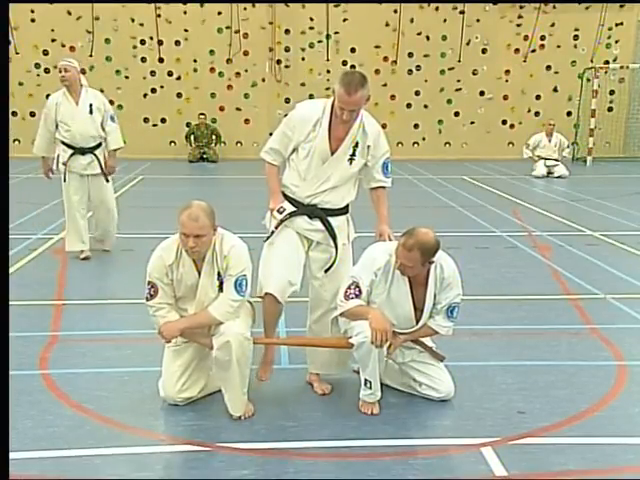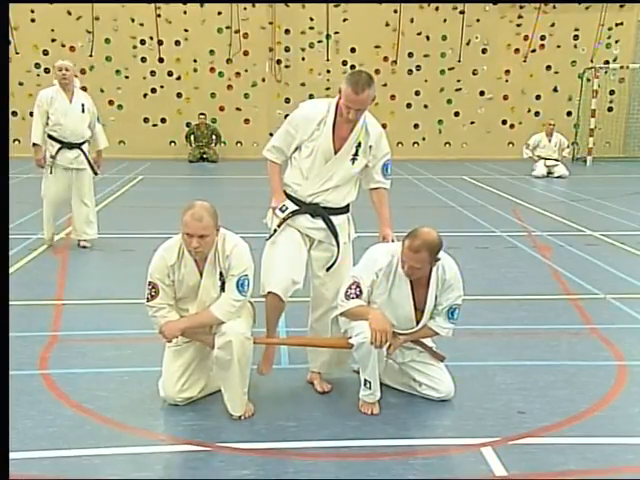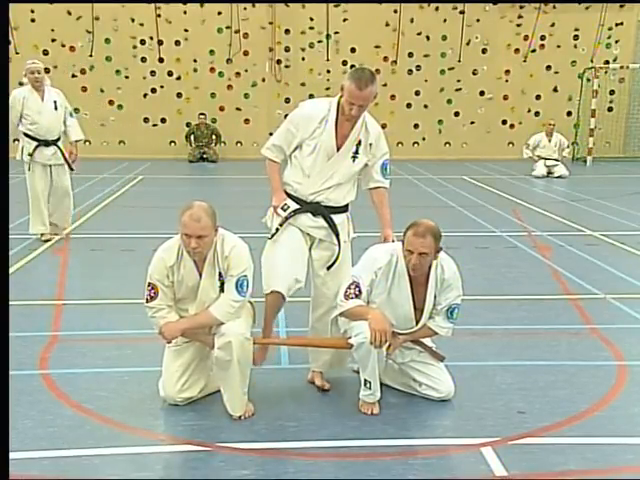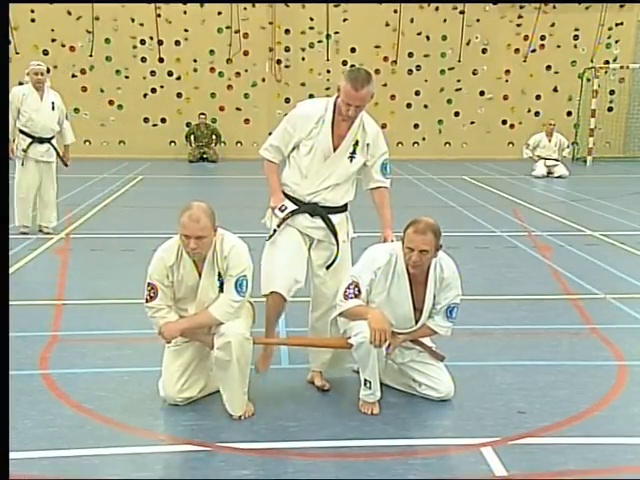
dt=0.7s
person 1, frame 1
left shoulder: (372, 133)
right shoulder: (304, 114)
left elbow: (377, 180)
right elbow: (272, 154)
left wrist: (382, 223)
right wrist: (275, 197)
left hip: (333, 222)
right hip: (291, 213)
left knee: (329, 298)
right knee: (275, 283)
left ankle: (317, 370)
right ankle: (268, 349)
person 1, frame 2
left shoulder: (374, 134)
right shoulder: (308, 113)
left elbow: (377, 182)
right elbow: (274, 153)
left wrist: (385, 226)
right wrist: (277, 195)
left hip: (335, 220)
right hip: (292, 211)
left knee: (330, 297)
right knee: (278, 283)
left ankle: (318, 368)
right ankle: (269, 341)
person 1, frame 3
left shoulder: (373, 134)
right shoulder: (309, 112)
left elbow: (377, 182)
right elbow: (273, 151)
left wrist: (386, 227)
right wrist: (278, 194)
left hip: (335, 219)
right hip: (293, 211)
left knee: (331, 296)
right knee: (280, 284)
left ankle: (319, 367)
right ankle: (266, 335)
person 1, frame 4
left shoulder: (371, 133)
right shoulder: (306, 113)
left elbow: (378, 182)
right elbow: (271, 152)
left wrist: (387, 228)
right wrist: (276, 194)
left hip: (333, 220)
right hip: (292, 212)
left knee: (330, 296)
right knee: (279, 283)
left ankle: (318, 367)
right ankle: (268, 340)
person 2, frame 1
left shoulder: (234, 249)
right shoulder: (163, 255)
left elbow: (230, 305)
right elbow: (159, 309)
left wrist: (181, 324)
right wrist: (206, 342)
left hip: (227, 314)
right hip: (185, 327)
left knee: (233, 337)
right knee: (174, 395)
left ankle: (238, 399)
right ankle: (219, 369)
person 2, frame 2
left shoulder: (236, 249)
right shoulder: (165, 255)
left elbow: (231, 305)
right elbow: (159, 309)
left wrist: (182, 324)
right wrist: (208, 339)
left hip: (228, 315)
right hip: (186, 329)
left knee: (235, 336)
right knee: (173, 394)
left ankle: (238, 399)
right ankle: (219, 368)
person 2, frame 3
left shoulder: (235, 249)
right shoulder: (165, 256)
left elbow: (232, 305)
right elbow: (158, 310)
left wrist: (182, 325)
right wrist: (207, 340)
left hip: (227, 315)
right hip: (186, 328)
left knee: (234, 337)
right knee: (174, 394)
left ankle: (238, 399)
right ankle: (221, 371)
person 2, frame 4
left shoulder: (234, 249)
right shoulder: (164, 256)
left elbow: (231, 304)
right elbow: (157, 310)
left wrist: (181, 325)
right wrist: (206, 339)
left hip: (227, 314)
right hip: (185, 329)
left knee: (233, 337)
right knee: (174, 394)
left ankle: (238, 399)
right ankle: (217, 368)
person 3, frame 1
left shoulder: (447, 270)
right shoulder: (377, 255)
left elbow: (442, 321)
right elbow: (346, 304)
left wrist: (403, 338)
right wrist: (373, 313)
left hip: (412, 339)
right hip: (371, 324)
left knee: (443, 390)
right knee: (369, 335)
left ankle: (376, 370)
right ankle: (369, 394)
person 3, frame 2
left shoulder: (449, 271)
right shoulder: (379, 257)
left elbow: (442, 322)
right elbow: (346, 304)
left wrist: (403, 338)
right wrist: (373, 313)
left hip: (412, 340)
right hip: (370, 324)
left knee: (443, 390)
right knee: (368, 335)
left ankle: (378, 369)
right ankle: (369, 394)
person 3, frame 3
left shoulder: (448, 271)
right shoulder: (378, 257)
left elbow: (442, 322)
right elbow: (345, 304)
left wrist: (403, 338)
right wrist: (373, 314)
left hip: (411, 340)
right hip: (372, 325)
left knee: (443, 391)
right knee: (368, 336)
left ankle: (378, 369)
right ankle: (369, 394)
person 3, frame 4
left shoulder: (447, 270)
right shoulder: (377, 257)
left elbow: (441, 321)
right elbow: (345, 304)
left wrist: (402, 337)
right wrist: (373, 313)
left hip: (411, 340)
right hip: (370, 324)
left knee: (443, 390)
right knee: (367, 334)
left ankle: (381, 369)
right ankle: (369, 394)
person 4, frame 1
left shoulder: (96, 97)
right shoulder: (54, 101)
left elbow: (111, 126)
right elbow: (47, 131)
left wrist: (112, 156)
right wrist: (45, 159)
left hip: (96, 157)
right hip: (71, 159)
left knee: (105, 203)
right knee: (75, 205)
left ankle: (104, 239)
right ankle: (81, 245)
person 4, frame 2
left shoulder: (85, 98)
right shoulder: (46, 95)
left elbow: (95, 126)
right elbow: (38, 124)
left wrist: (99, 153)
right wrist: (38, 150)
left hip: (81, 153)
right hip: (56, 153)
left knee: (84, 196)
right knee: (52, 195)
left ankle: (84, 235)
right ankle: (49, 232)
person 4, frame 3
left shoulder: (57, 94)
right shoulder: (19, 95)
left elbow: (69, 120)
right elbow: (11, 123)
left wrist: (73, 145)
left hip: (56, 148)
right hip: (33, 150)
left knee: (63, 188)
right knee: (38, 192)
left ankle: (57, 223)
right ankle: (43, 229)
person 4, frame 4
left shoulder: (54, 96)
right shoulder: (19, 92)
left elbow: (63, 122)
right elbow: (10, 119)
left wrist: (66, 148)
right wrist: (9, 142)
left hip: (49, 148)
right hip: (27, 146)
left knee: (48, 188)
right knee: (26, 187)
left ankle: (45, 223)
right ankle: (23, 223)
